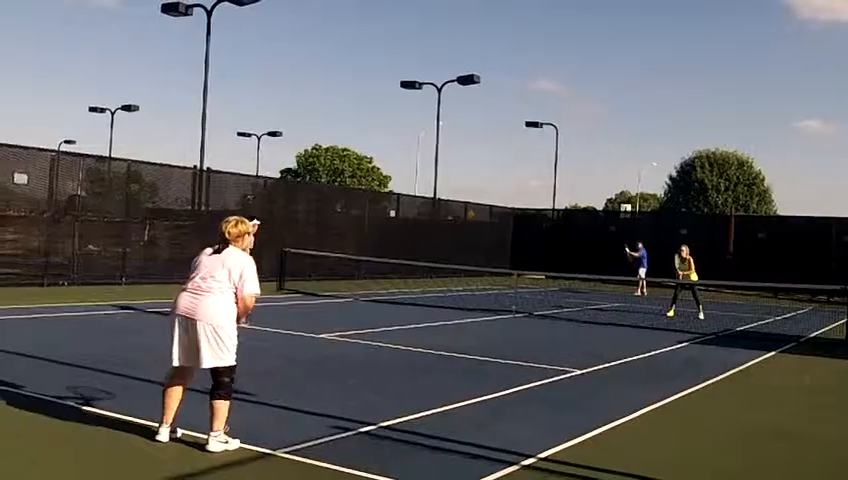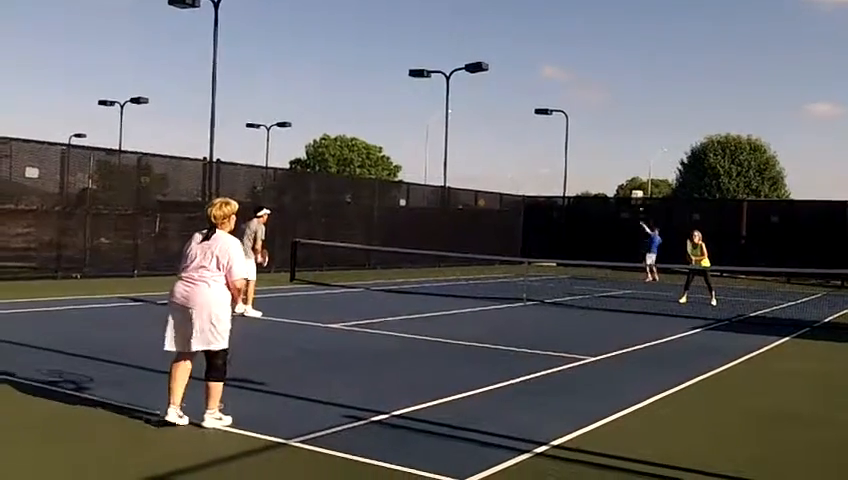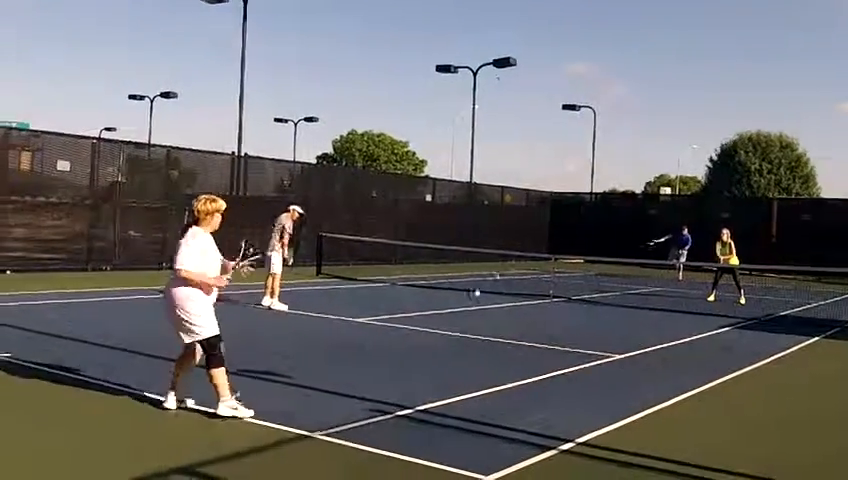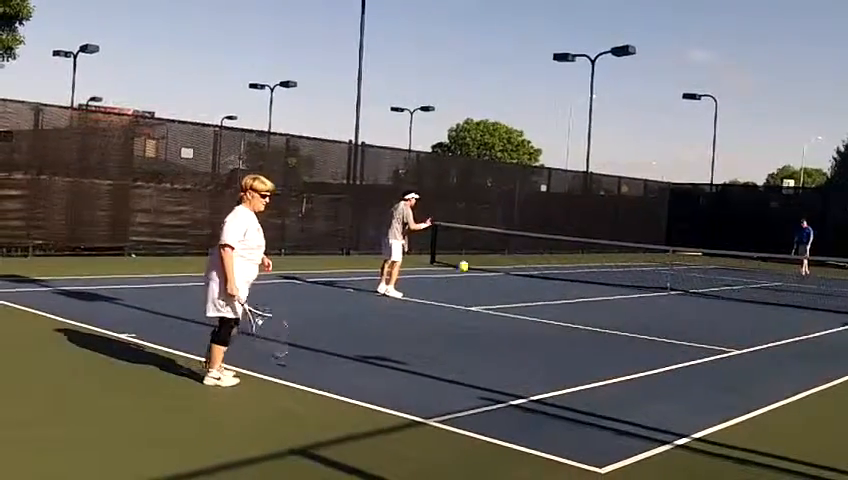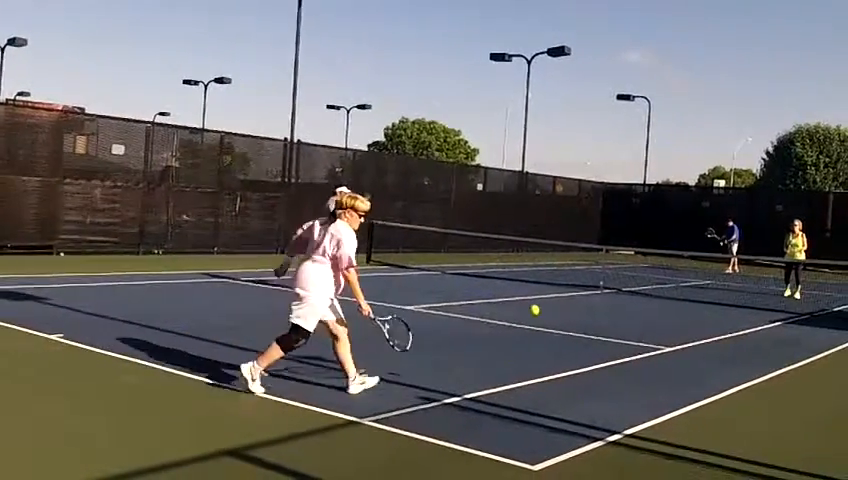
dt=1s
person 1, frame 1
left shoulder: (205, 254)
right shoulder: (244, 260)
right elbow: (247, 301)
right wrist: (238, 316)
left hip: (184, 308)
right hip: (214, 316)
left knee: (180, 371)
right knee: (223, 376)
left ankle: (165, 428)
right ankle: (216, 436)
person 1, frame 2
left shoulder: (195, 238)
right shoulder: (231, 244)
left elbow: (184, 270)
right elbow: (237, 284)
right wrist: (235, 297)
left hip: (181, 296)
right hip: (210, 303)
left knee: (183, 355)
right knee: (216, 359)
left ankle: (174, 409)
right ankle: (212, 414)
person 1, frame 3
left shoulder: (203, 237)
right shoulder: (193, 239)
left elbow: (217, 263)
right elbow: (182, 271)
left wrist: (231, 266)
right wrist: (210, 281)
left hip: (189, 299)
right hip: (190, 299)
left knee: (194, 348)
right knee: (213, 347)
left ankle: (172, 396)
right ankle: (226, 402)
person 1, frame 4
left shoulder: (250, 217)
right shoulder: (239, 217)
right elbow: (226, 249)
left wrist: (262, 258)
right wrist: (230, 282)
left hip: (240, 279)
right hip: (228, 278)
left knee: (231, 322)
right knee: (228, 323)
left ankle: (212, 365)
right ankle: (212, 373)
person 1, frame 5
left shoulder: (320, 224)
right shoulder: (346, 234)
left elbow: (296, 243)
right elbow: (348, 271)
right wrist: (361, 301)
left hip: (321, 287)
right hip: (315, 285)
left knee: (340, 330)
right knee: (299, 334)
left ankle: (354, 379)
right ankle: (254, 368)
